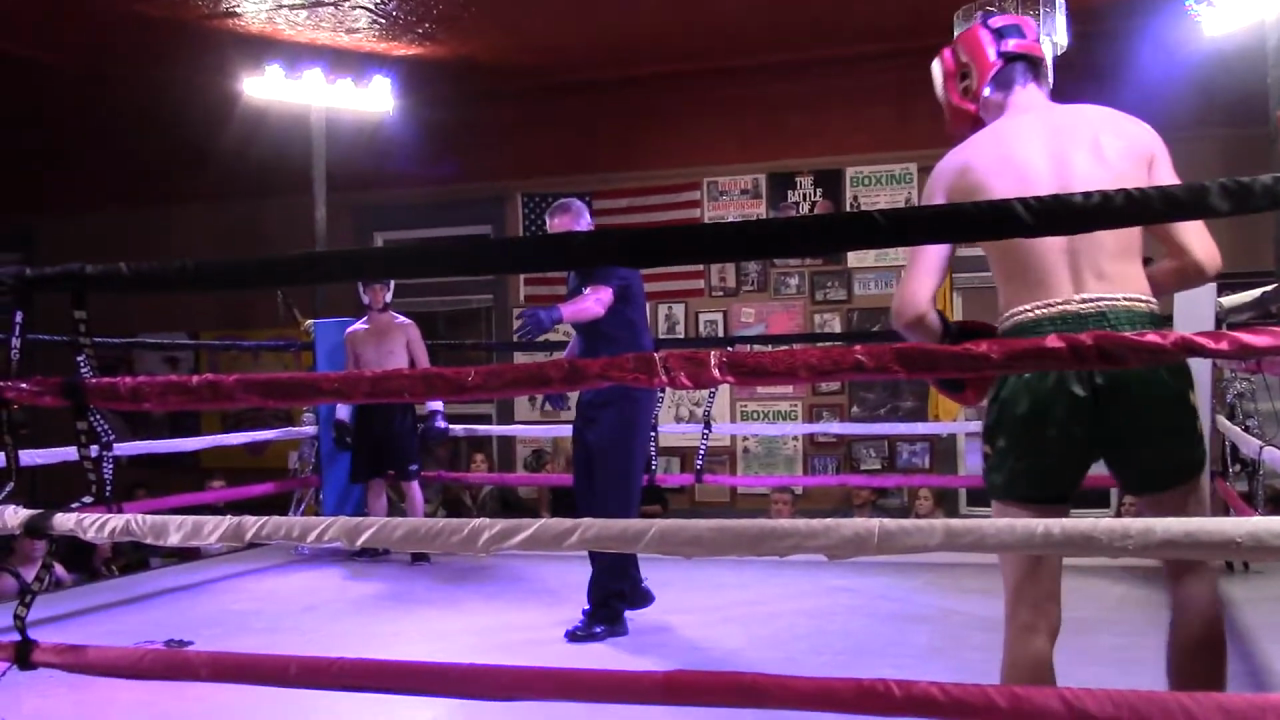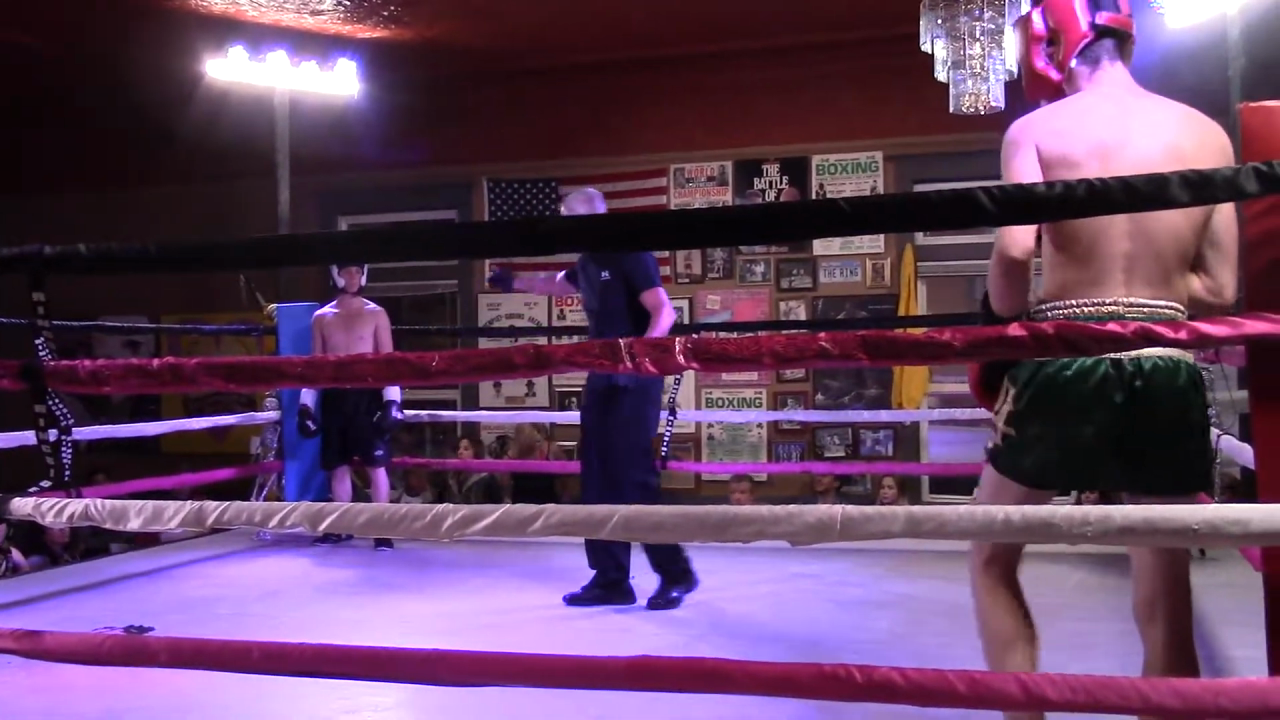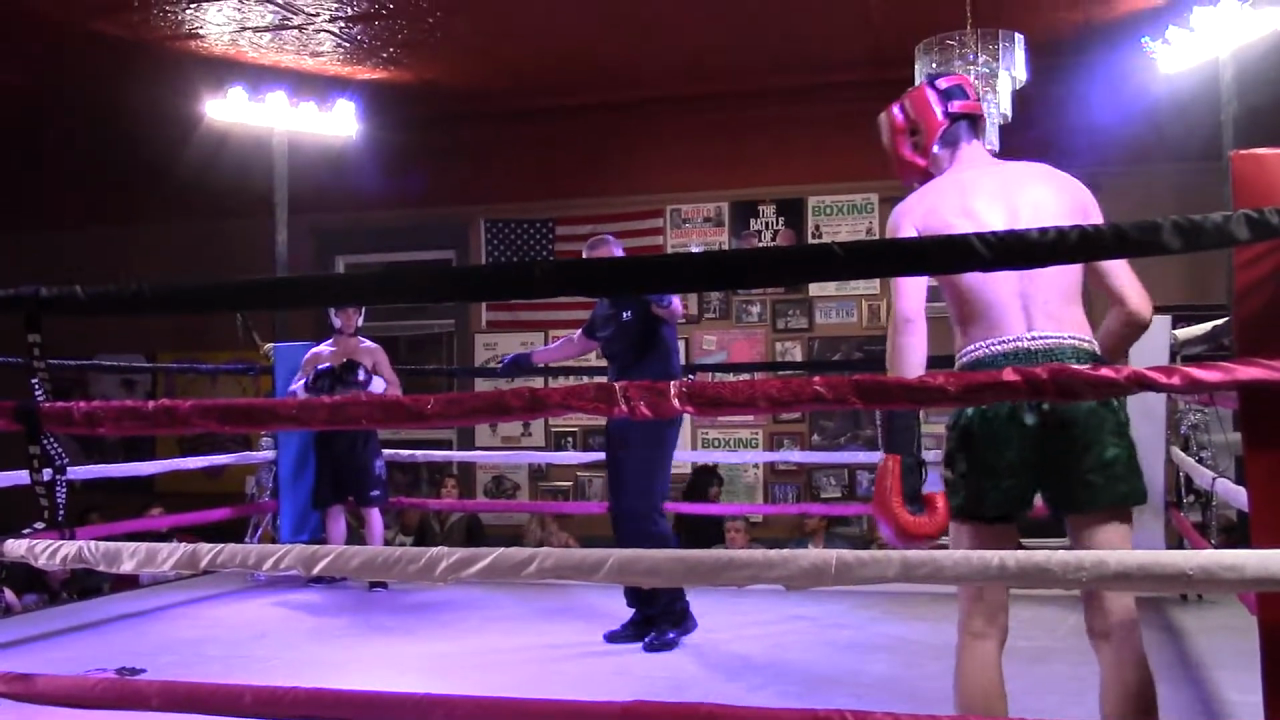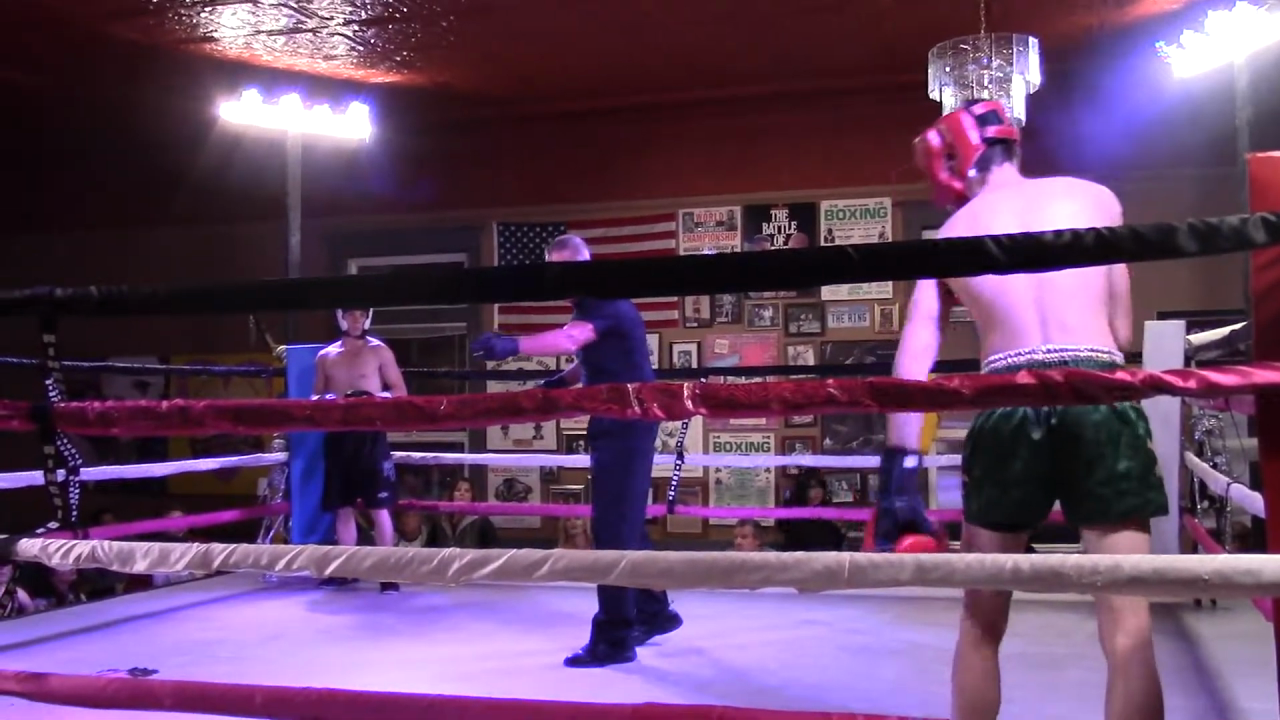
dt=1s
person 1, frame 1
left shoulder: (959, 166)
right shoulder: (1131, 132)
left elbow: (912, 312)
right elbow: (1201, 261)
left wrist: (956, 346)
left hip: (1035, 371)
right hip: (1139, 356)
left knee: (1030, 618)
right knee: (1191, 569)
person 1, frame 2
left shoulder: (1037, 130)
right shoulder: (1207, 137)
left elbow: (1015, 250)
right elbow: (1218, 288)
left wrist: (1001, 322)
left hip: (1066, 366)
right hip: (1167, 369)
left knee: (991, 563)
right knee: (1165, 611)
person 1, frame 3
left shoulder: (916, 209)
right shoulder: (1065, 186)
left elbow: (908, 320)
right elbow: (1134, 308)
left wrist: (900, 444)
left hip: (992, 399)
right hip: (1082, 390)
left knee: (982, 628)
right knee: (1116, 622)
person 1, frame 4
left shoulder: (949, 237)
right shoulder: (1095, 199)
left elbow: (912, 370)
right elbow: (1120, 329)
left wrist: (898, 482)
left hip: (1010, 410)
right hip: (1099, 400)
left knee: (980, 623)
right knee: (1127, 630)
person 2, frame 1
left shoulder: (614, 264)
right shoulder: (576, 275)
left elbow: (596, 304)
left wrist: (554, 314)
left hip: (626, 392)
right hip: (595, 392)
left knee: (615, 498)
right knee: (589, 492)
left ankle: (609, 611)
right ankle: (628, 586)
person 2, frame 2
left shoulder: (631, 256)
right shoulder: (588, 262)
left elbow: (663, 311)
right elbow: (556, 284)
right wrist: (510, 281)
left hip: (636, 378)
right hip: (604, 377)
left knee: (632, 475)
right knee: (598, 479)
left ankle: (676, 573)
right ankle: (611, 580)
person 2, frame 3
left shoulder: (645, 296)
right shoulder: (603, 309)
left elbow: (675, 311)
right elbow: (575, 344)
left wrist: (665, 300)
right wrist: (529, 359)
left hip: (655, 414)
right hip: (621, 417)
left knee: (643, 508)
right knee: (625, 515)
left ankle: (674, 613)
right ankle: (647, 613)
person 2, frame 4
left shoulder: (606, 303)
right shoulder: (591, 305)
left elbow: (567, 340)
left wrist: (512, 345)
right wrist: (562, 381)
left hip: (628, 421)
right hip: (611, 421)
left knee: (613, 526)
right knee: (623, 521)
left ankle: (613, 638)
right ankle: (654, 611)
person 3, frame 1
left shoulder: (406, 327)
right shoulder: (353, 334)
left elbow: (425, 370)
left wrist: (435, 410)
right wrist: (342, 418)
left hip: (399, 409)
right hip: (367, 411)
left knee: (408, 479)
right knee: (374, 480)
person 3, frame 2
left shoulder: (376, 314)
right shoulder: (321, 318)
left wrist: (392, 401)
right wrist: (306, 404)
left hip: (366, 396)
right hip: (334, 397)
left knee: (375, 465)
right knee: (338, 466)
person 3, frame 3
left shoulder: (372, 351)
right shoulder: (316, 355)
left elbow: (396, 392)
right elbow: (293, 394)
left wrist: (368, 380)
right wrist: (311, 384)
left hip: (361, 434)
right hip: (329, 435)
left knee: (370, 505)
right knee: (332, 506)
person 3, frame 4
left shoulder: (379, 351)
right shoulder: (325, 356)
left elbow: (400, 392)
right elbow: (316, 395)
left wrist: (373, 398)
right wrist: (322, 402)
left hip: (370, 435)
right hip: (337, 436)
left knee: (379, 507)
right knee: (342, 508)
